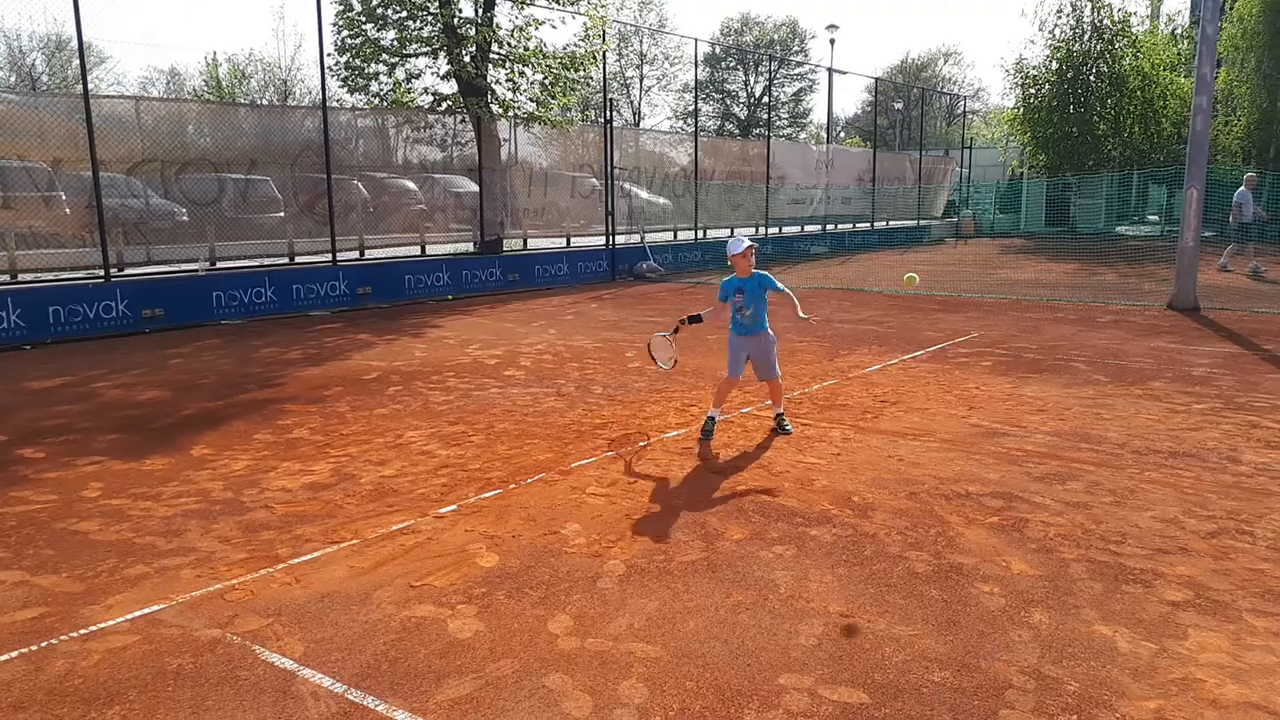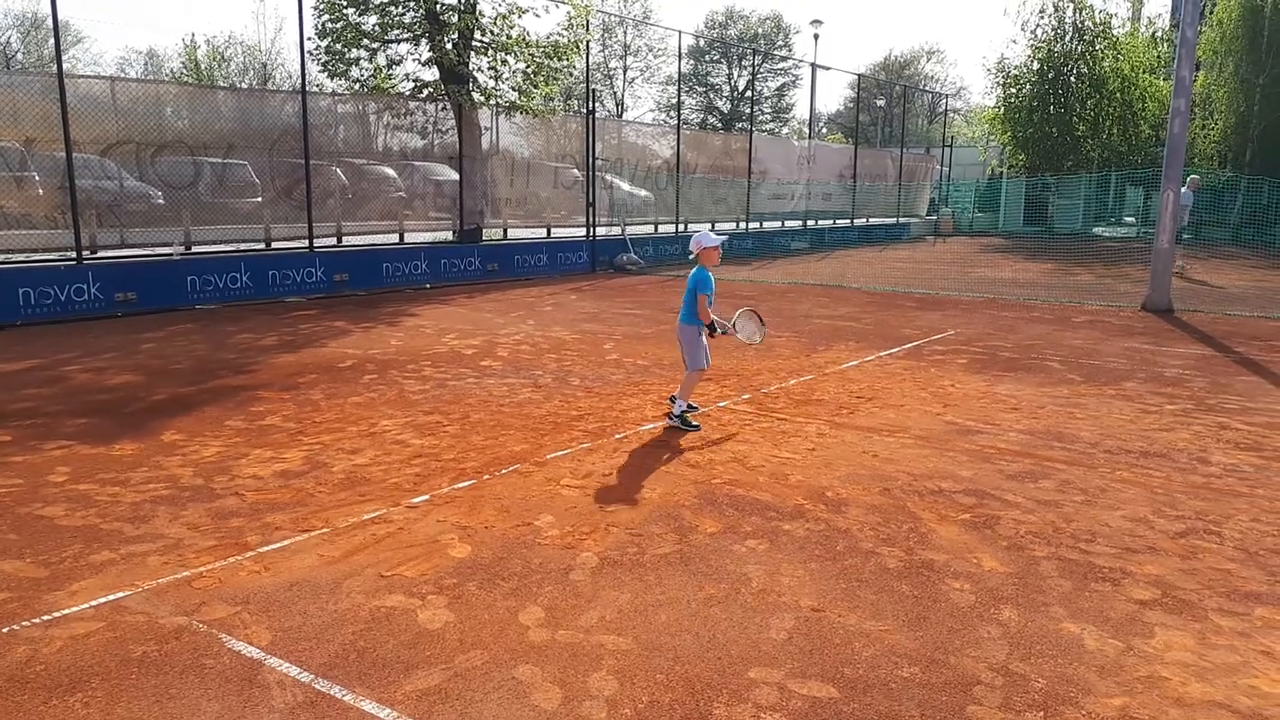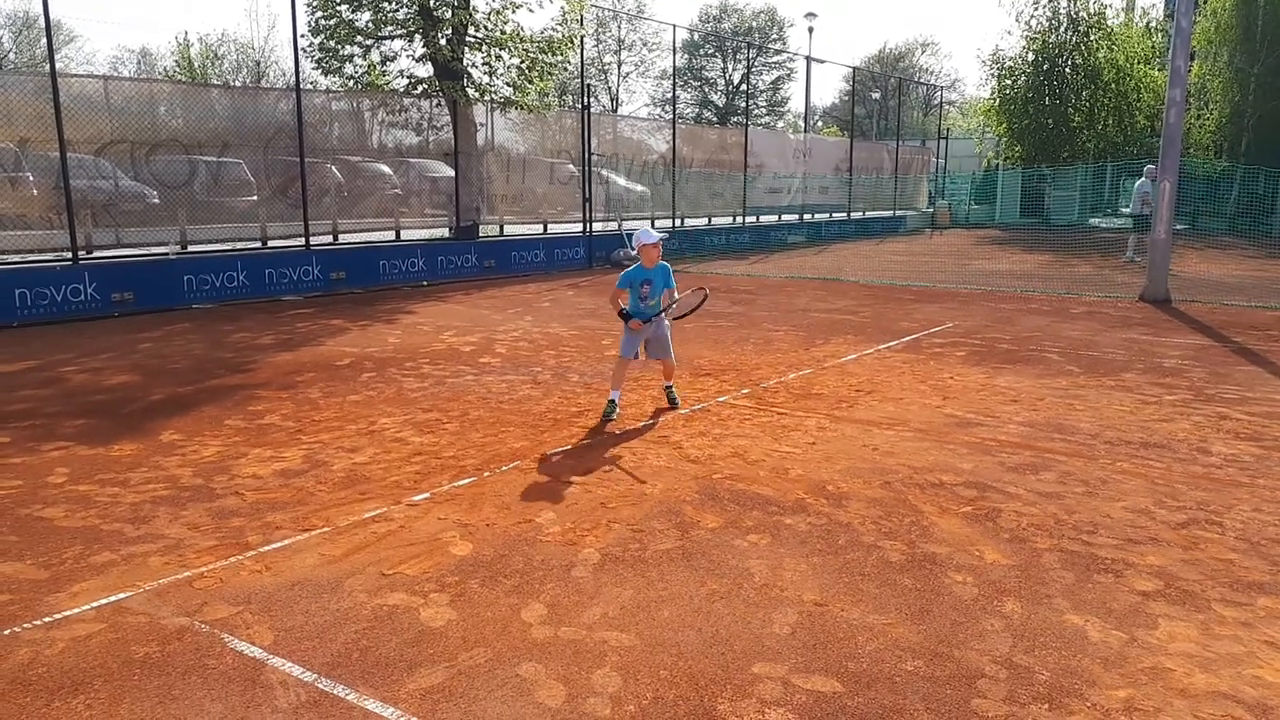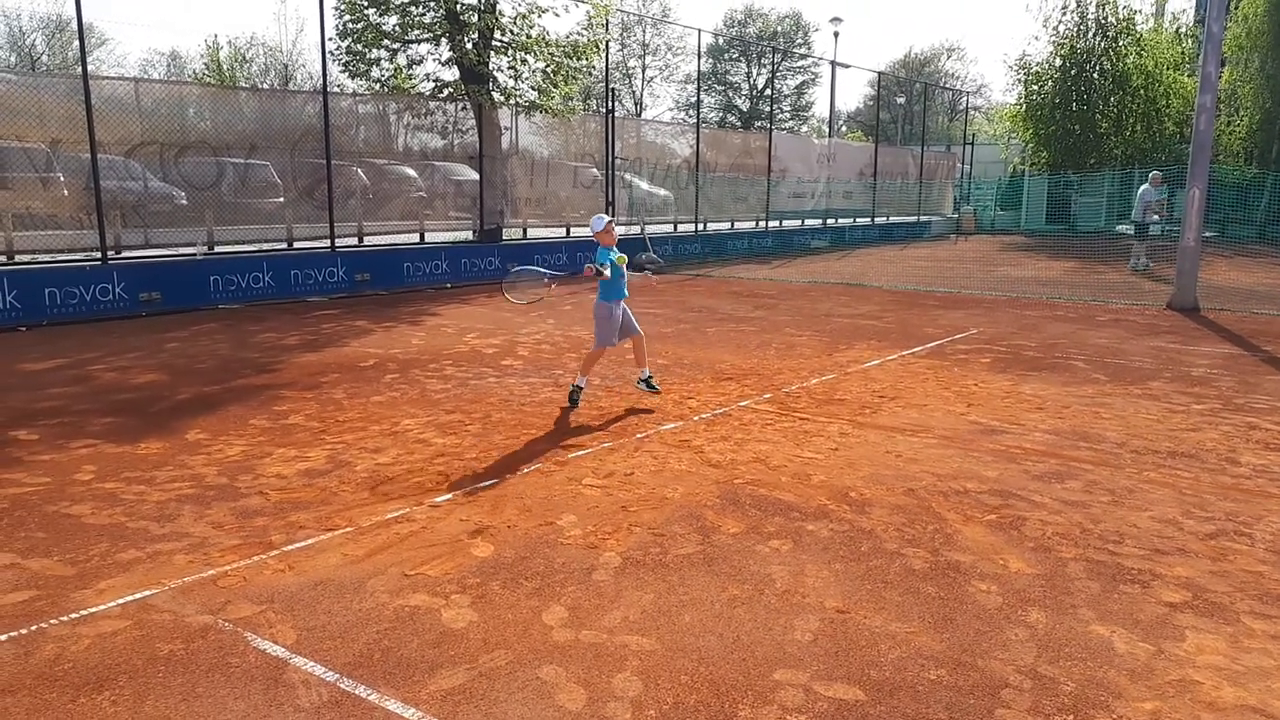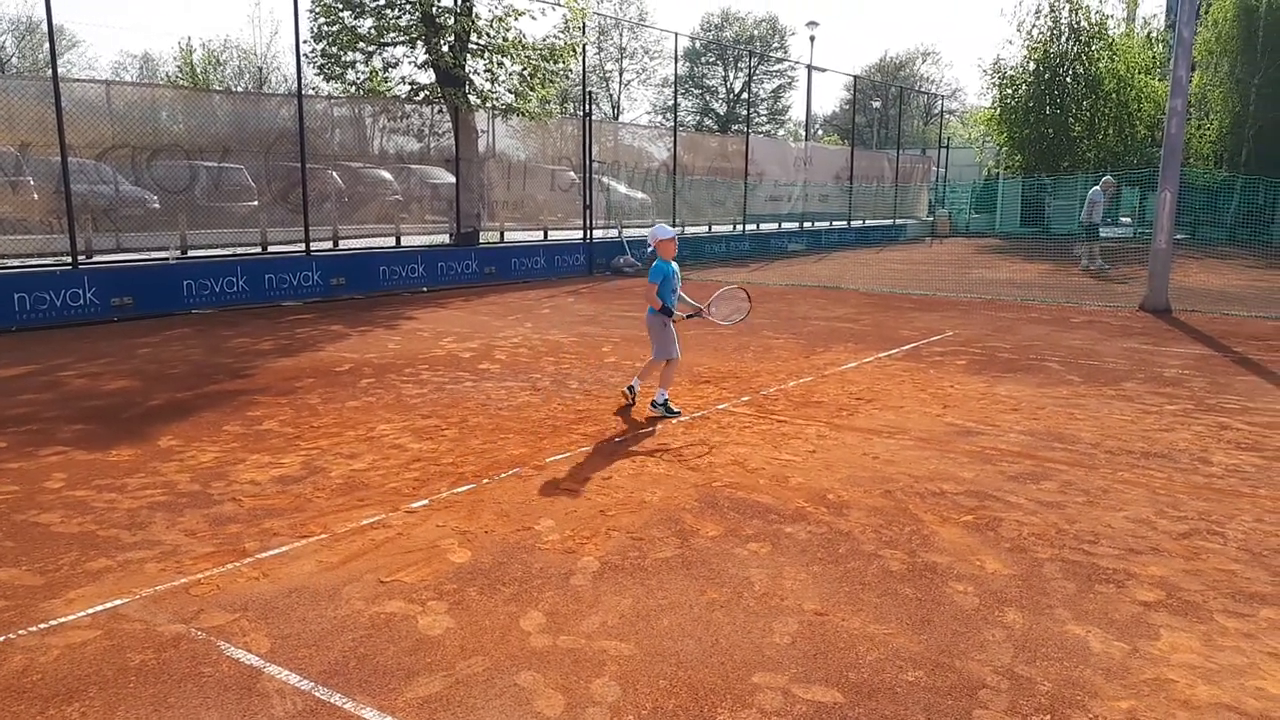
dt=1s
person 1, frame 1
left shoulder: (762, 278)
right shoulder: (727, 283)
left elbow: (787, 294)
right elbow: (718, 311)
left wrist: (799, 312)
right wrist: (694, 318)
left hip: (761, 337)
right hip: (738, 338)
left knee: (774, 379)
right knee: (732, 379)
left ankle: (779, 415)
right ankle: (712, 418)
person 1, frame 2
left shoulder: (697, 274)
right shoulder: (705, 278)
right elbow: (702, 309)
left wrist: (717, 322)
right wrist: (713, 328)
left hip: (692, 326)
right hip: (691, 328)
left knee: (702, 367)
right knee: (696, 371)
left ankle: (679, 398)
right ankle: (677, 414)
person 1, frame 3
left shoulder: (665, 269)
right shoulder: (630, 274)
left elbow: (672, 292)
right elbow: (613, 298)
right wrist: (627, 319)
left hip: (657, 322)
right hip: (635, 323)
left knee: (669, 361)
right knee: (624, 359)
left ankle: (668, 387)
right ankle: (613, 402)
person 1, frame 4
left shoulder: (612, 250)
right shoulder: (603, 253)
right elbow: (607, 274)
right wrist: (597, 271)
left hip: (618, 304)
right hip: (606, 307)
left knee: (638, 337)
right knee: (599, 349)
left ankle: (644, 378)
right ankle: (578, 386)
person 1, frame 5
left shoulder: (673, 265)
right shoulder: (659, 267)
left elbow: (676, 293)
right elbow: (650, 295)
left wrist: (694, 305)
right wrist: (670, 313)
left hip: (663, 318)
right hip: (659, 318)
left knee: (660, 358)
right knee: (672, 359)
left ankle: (633, 387)
right ankle: (659, 401)
